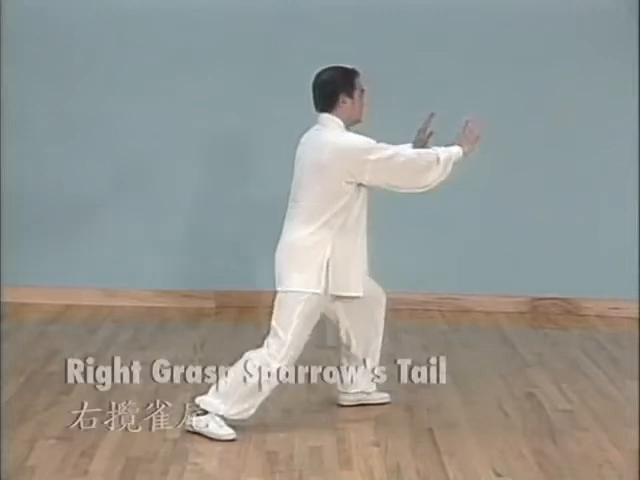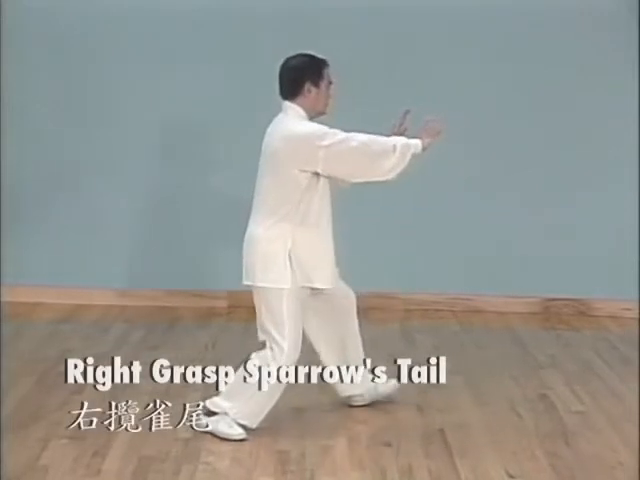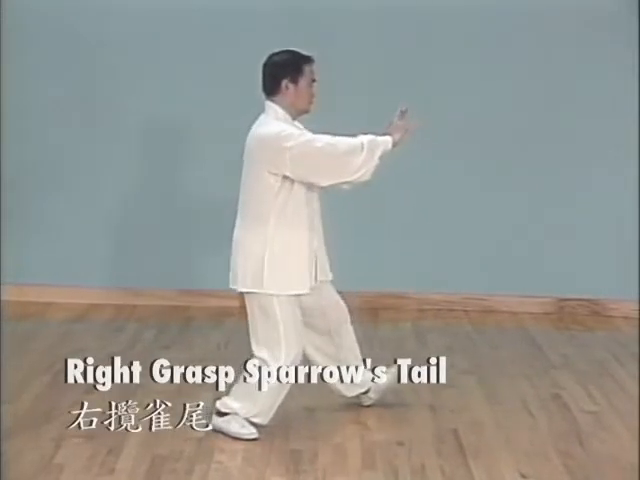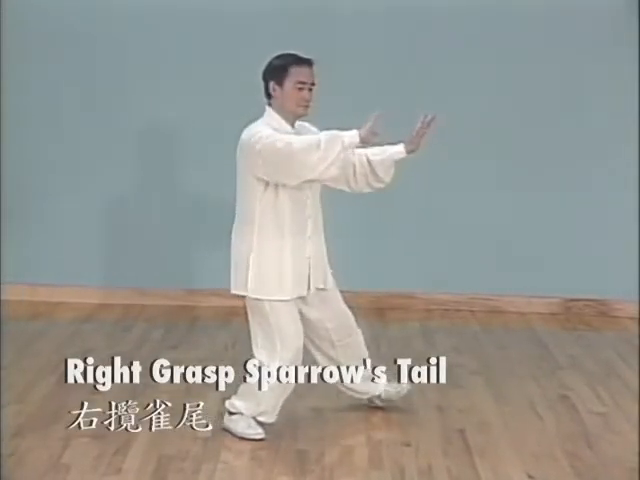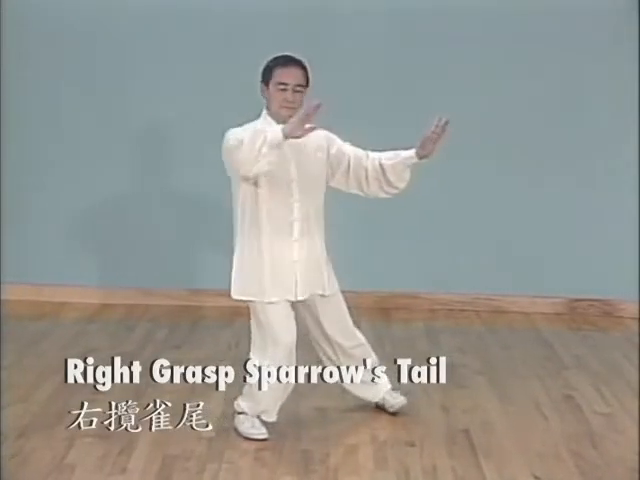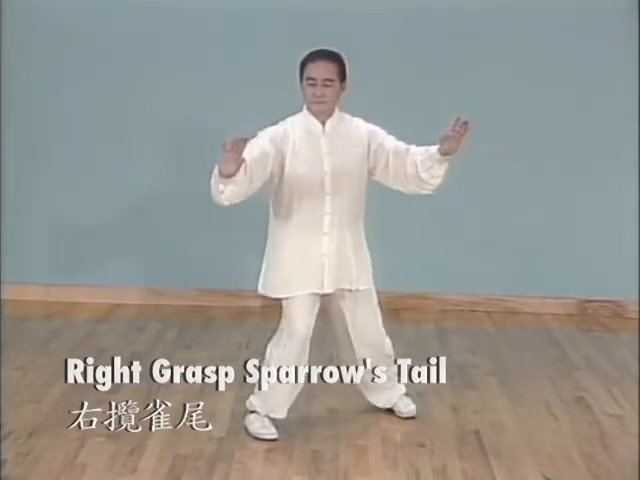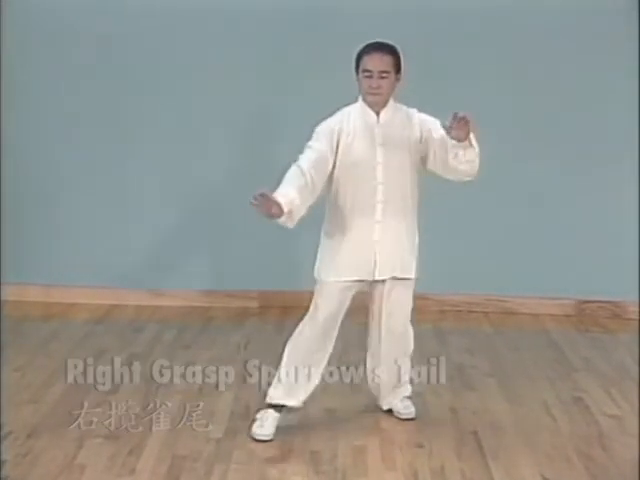
dt=0.7s
person 1, frame 1
left shoulder: (320, 139)
right shoulder: (344, 147)
left elbow: (385, 161)
right elbow: (414, 170)
left wrist: (415, 146)
right wrist: (459, 150)
left hip: (327, 259)
right hip: (310, 263)
left knee: (369, 302)
right knee: (281, 349)
left ankle: (356, 386)
right ankle: (213, 411)
person 1, frame 2
left shoulder: (292, 130)
right shoulder: (301, 136)
left elbow: (350, 155)
right elbow: (359, 155)
left wrist: (392, 142)
right wrist: (416, 144)
left hip: (297, 253)
right hip: (279, 256)
left knee: (338, 306)
right knee: (282, 349)
left ankle: (357, 387)
right ankle: (225, 413)
person 1, frame 3
left shoulder: (288, 132)
right shoulder: (272, 136)
left elbow: (331, 161)
right elbow: (334, 158)
left wrist: (383, 141)
right wrist: (387, 141)
left hip: (295, 258)
right hip: (270, 262)
left knee: (330, 319)
right knee: (282, 351)
left ankle: (360, 385)
right ankle: (232, 412)
person 1, frame 4
left shoulder: (305, 134)
right shoulder: (258, 139)
left elbow: (351, 167)
right elbow: (300, 157)
left wrist: (403, 149)
right wrist: (355, 137)
left hip: (305, 261)
right hip: (268, 263)
left knee: (336, 326)
right knee: (283, 347)
left ankle: (368, 387)
right ankle: (241, 411)
person 1, frame 5
left shoulder: (320, 141)
right shoulder: (247, 138)
left elbow: (367, 169)
right elbow: (242, 156)
left wrist: (415, 155)
right wrist: (283, 134)
left hip: (311, 261)
right hip: (265, 263)
left knee: (340, 332)
right knee: (277, 344)
left ankle: (376, 389)
right ankle: (250, 410)
person 1, frame 6
left shoulder: (364, 136)
right shoulder: (280, 136)
left elbow: (407, 165)
right elbow: (250, 171)
left wrist: (441, 153)
right wrist: (229, 171)
left hip: (348, 255)
right hip: (298, 258)
left knee: (369, 332)
right knee: (294, 335)
left ankle: (389, 393)
right ankle: (262, 408)
person 1, frame 7
left shoulder: (418, 125)
right shoulder: (337, 126)
left elbow: (460, 166)
right elbow: (309, 171)
left wrist: (461, 140)
right wrist: (283, 204)
left hip: (396, 245)
right hip: (345, 244)
left knee: (395, 325)
right knee: (320, 321)
left ankle: (393, 393)
right ankle: (276, 404)
